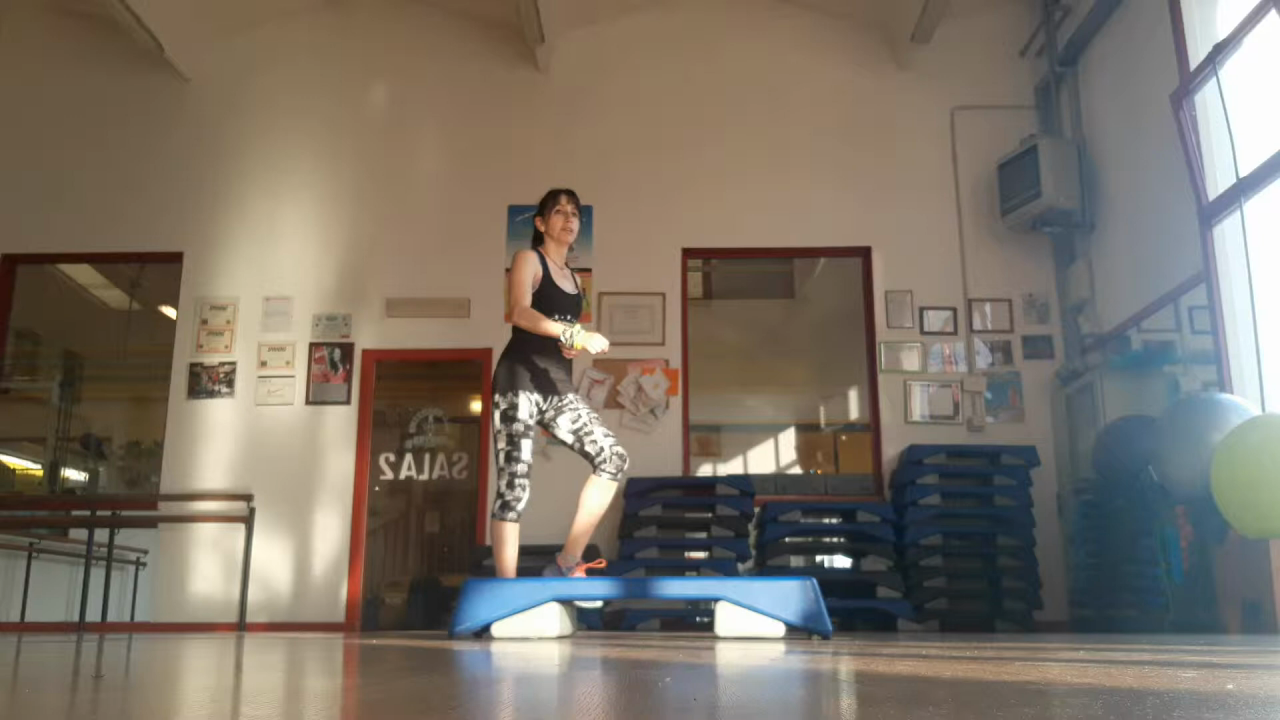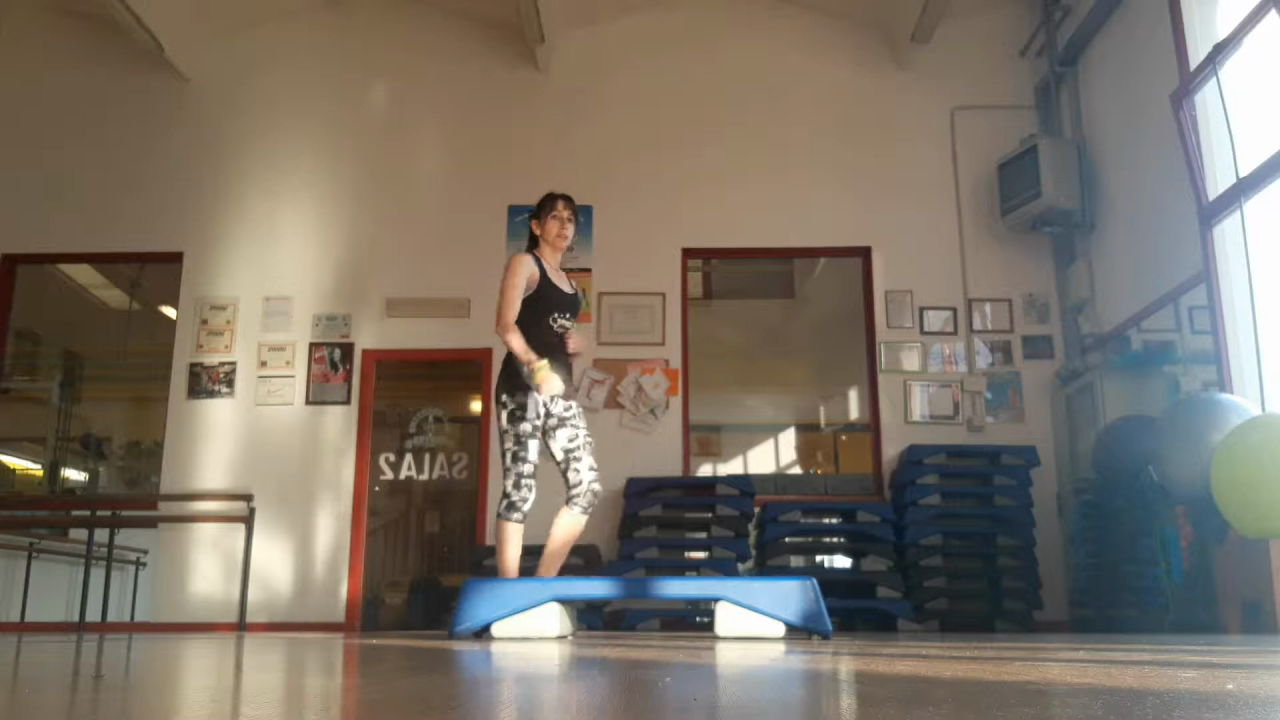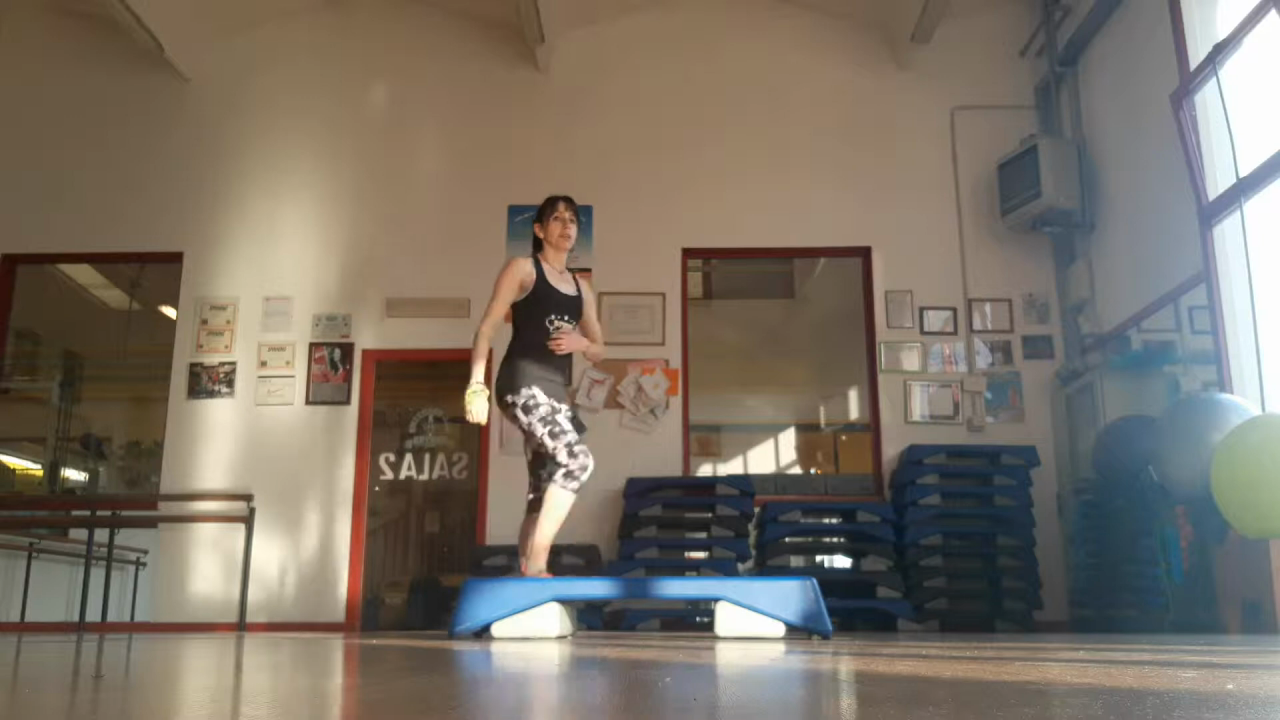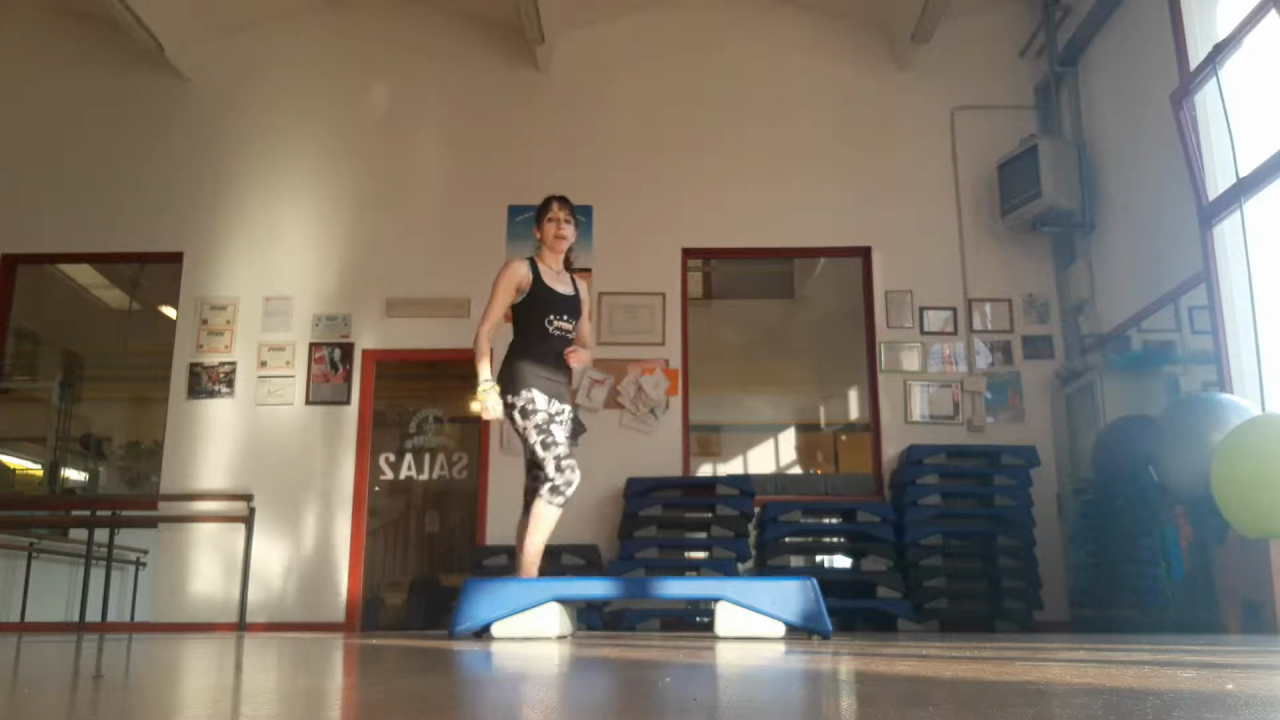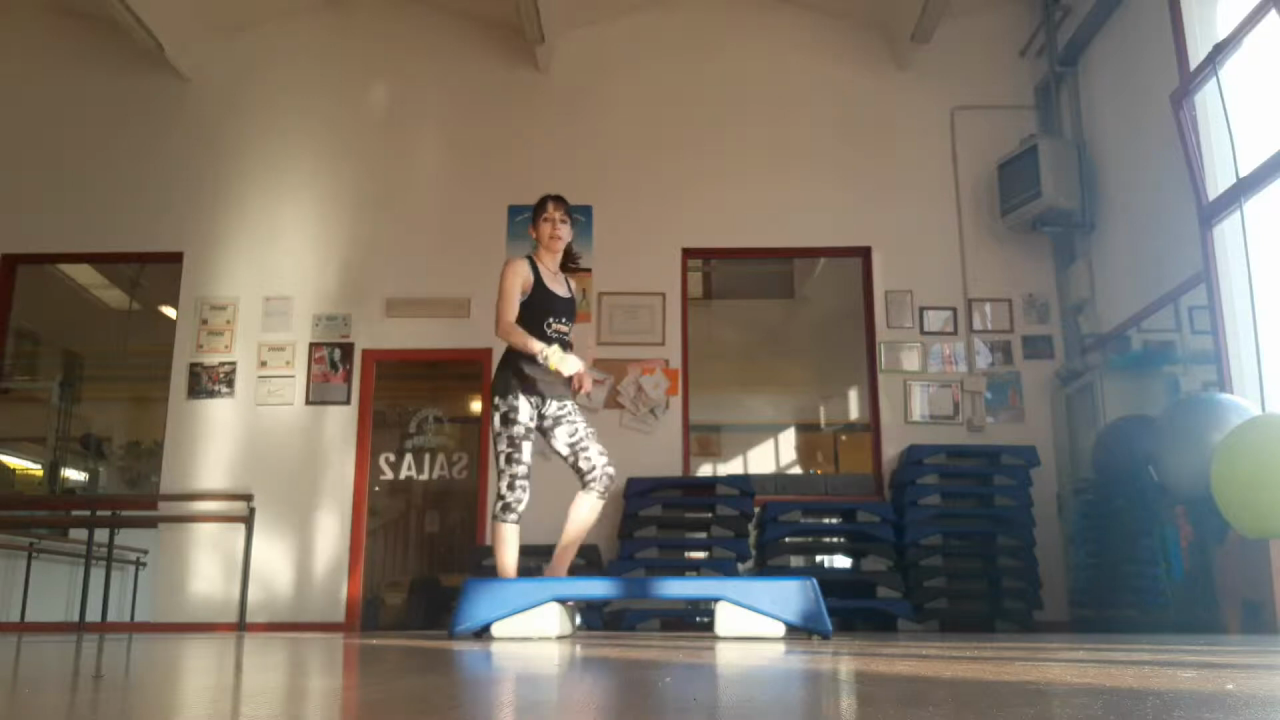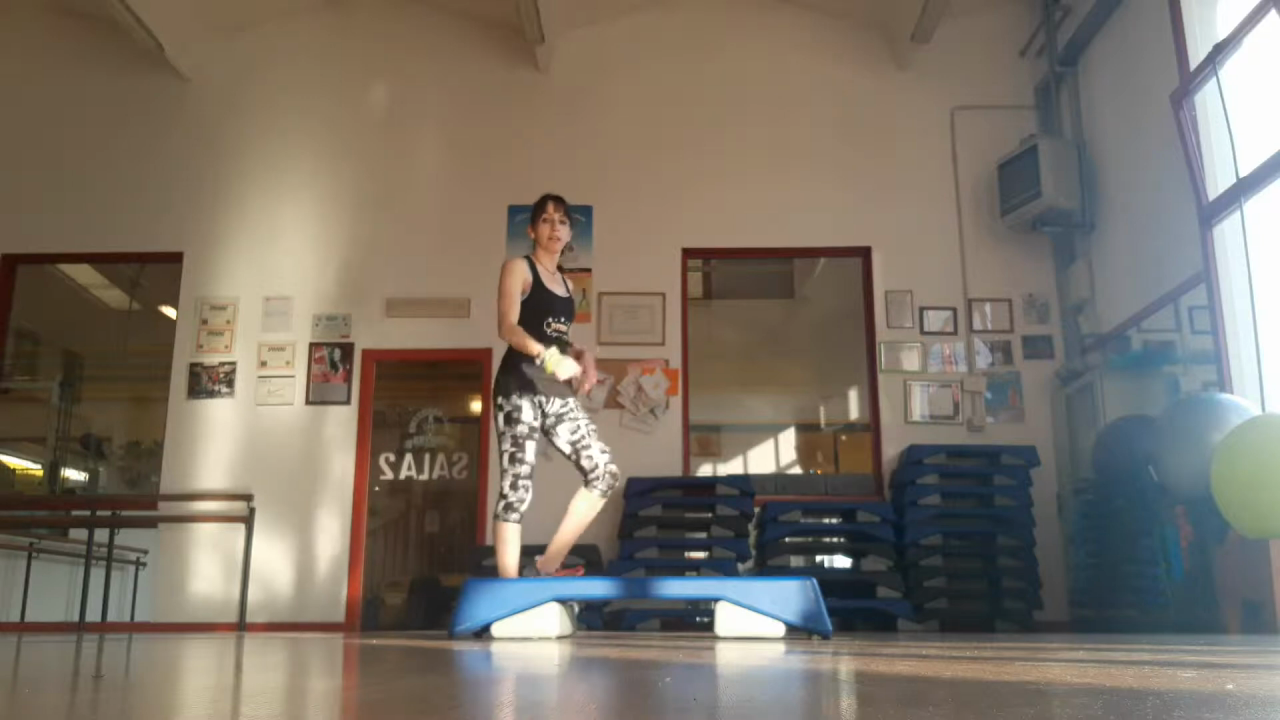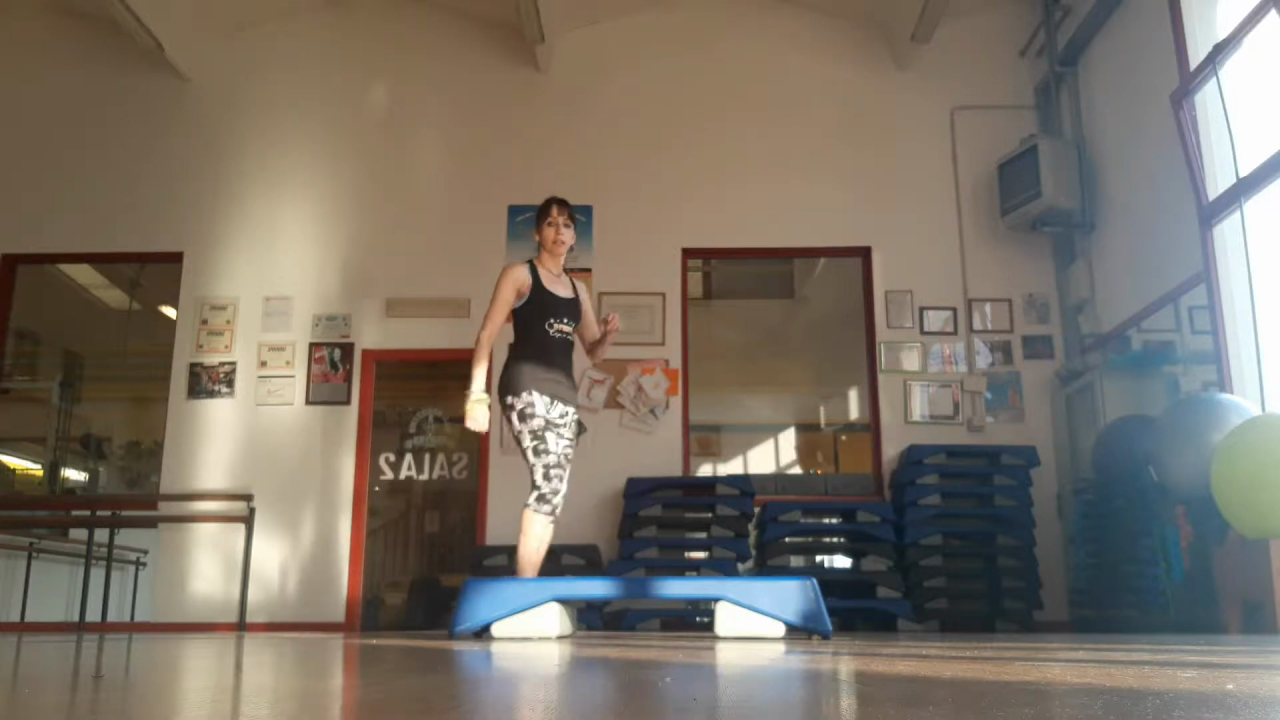
dt=0.2s
person 1, frame 1
left shoulder: (574, 279)
right shoulder: (528, 260)
right elbow: (520, 312)
left wrist: (576, 342)
right wrist: (574, 335)
left hip: (557, 386)
right hip: (519, 381)
left knee: (613, 458)
right knee: (514, 486)
left ankle: (567, 563)
person 1, frame 2
left shoulder: (569, 283)
right shoulder: (524, 264)
right elbow: (505, 323)
left wrist: (577, 343)
right wrist: (537, 366)
left hip: (559, 390)
right hip: (524, 385)
left knee: (586, 486)
right knee: (520, 488)
left ankle: (543, 583)
person 1, frame 3
left shoulder: (581, 287)
right shoulder: (522, 268)
left elbow: (598, 350)
right elbow: (487, 327)
left wrist: (580, 343)
right wrist: (476, 385)
left hip: (558, 392)
right hip: (521, 381)
left knee: (545, 492)
right knee: (578, 462)
right ankle: (534, 564)
person 1, frame 4
left shoulder: (579, 288)
right shoulder: (519, 270)
left elbow: (585, 345)
right elbow: (486, 328)
left wrist: (583, 355)
right wrist: (486, 383)
left hip: (558, 393)
right hip: (522, 386)
left knee: (543, 493)
right knee: (565, 475)
right ankle: (523, 579)
person 1, frame 5
left shoulder: (568, 284)
right shoulder: (518, 268)
right elbow: (504, 326)
left wrist: (578, 366)
right wrist: (550, 355)
left hip: (556, 395)
right hip: (518, 387)
left knee: (601, 475)
right knee: (514, 490)
left ankle: (557, 573)
person 1, frame 6
left shoulder: (565, 284)
right shoulder: (518, 268)
right elbow: (507, 324)
left wrist: (581, 359)
right wrist: (547, 356)
left hip: (559, 394)
right hip: (523, 388)
left knee: (605, 473)
right knee: (517, 490)
left ankle: (546, 567)
person 1, frame 7
left shoulder: (578, 289)
right shoulder: (519, 275)
left elbow: (595, 350)
right elbow: (486, 335)
left wrist: (608, 331)
right wrist: (477, 393)
left hip: (564, 394)
right hip: (524, 386)
left knee: (549, 489)
right knee: (550, 481)
